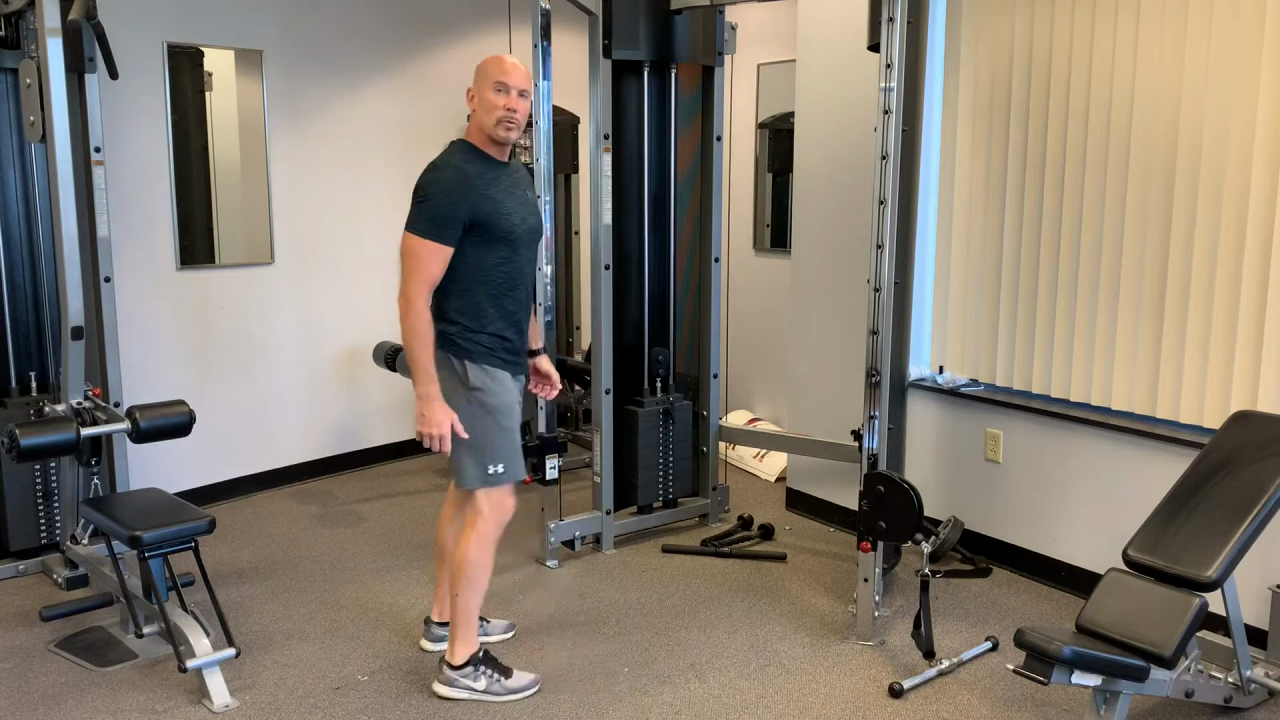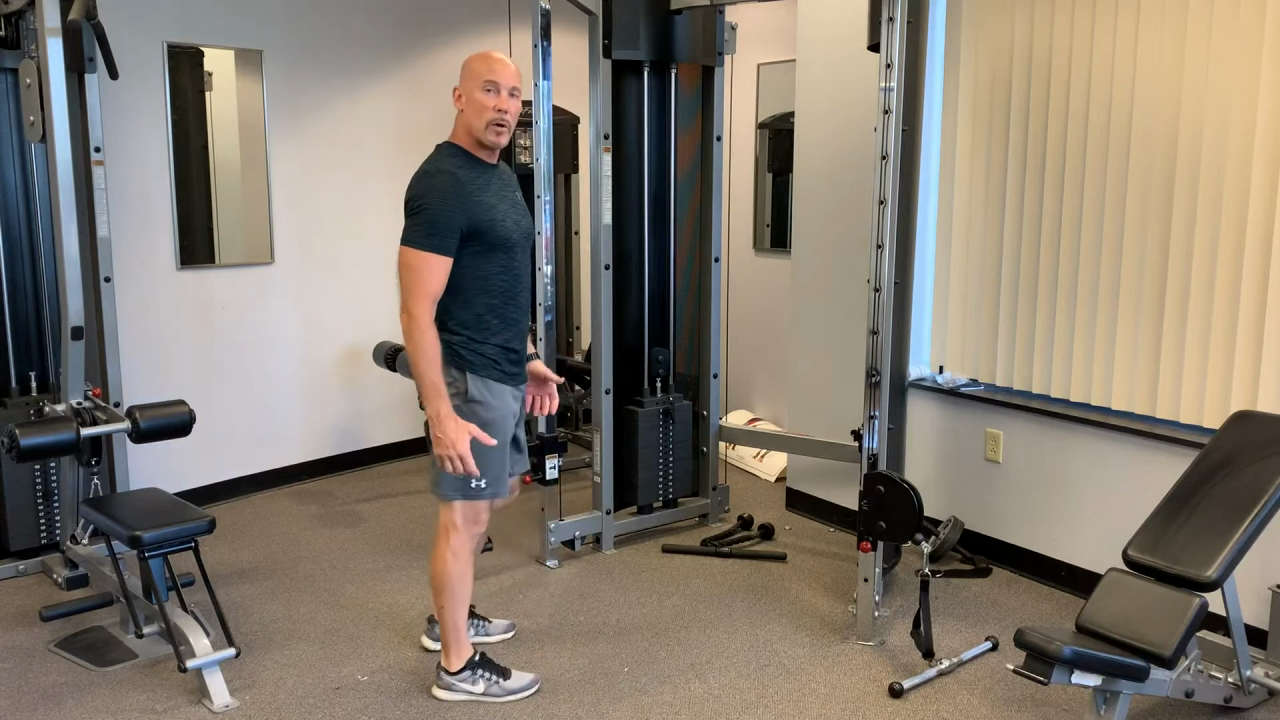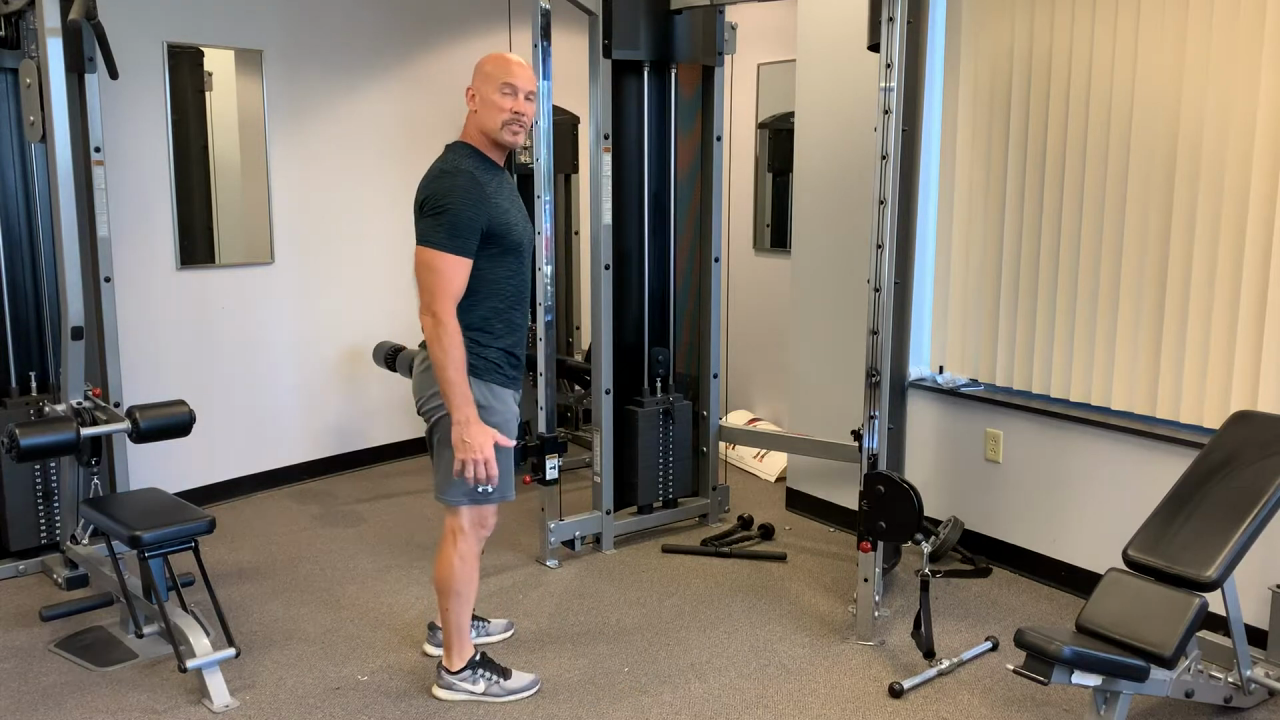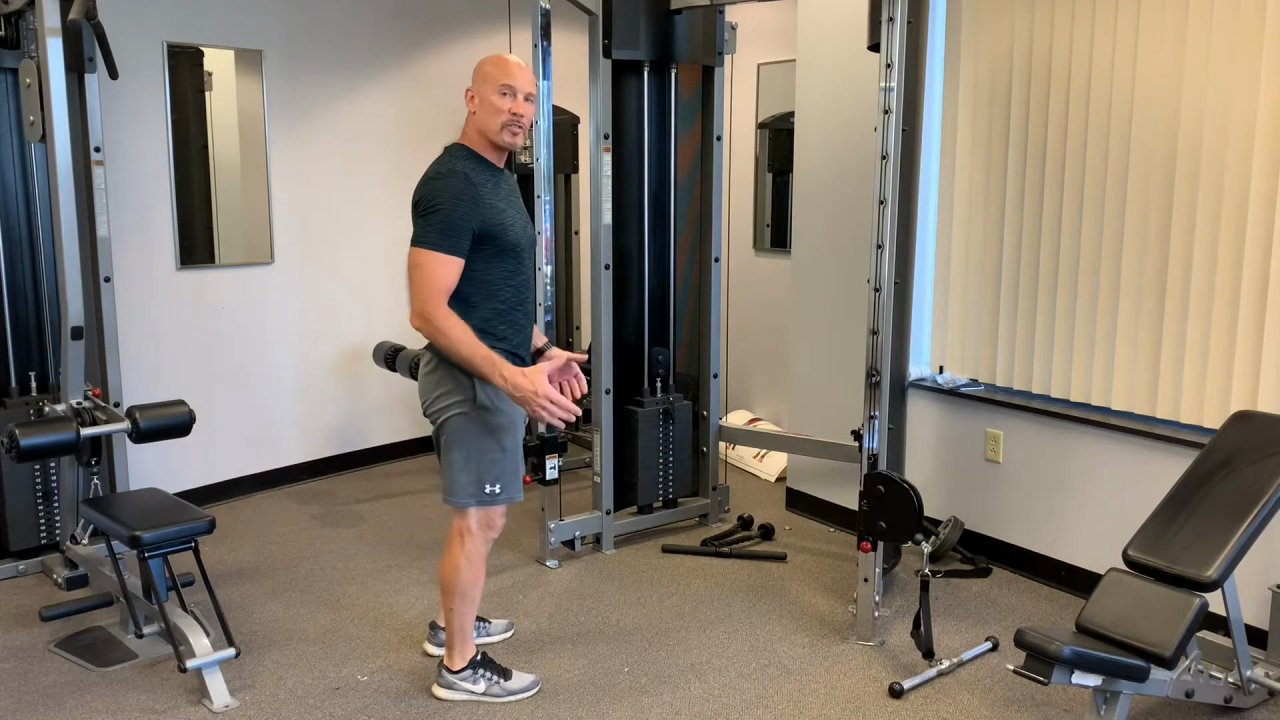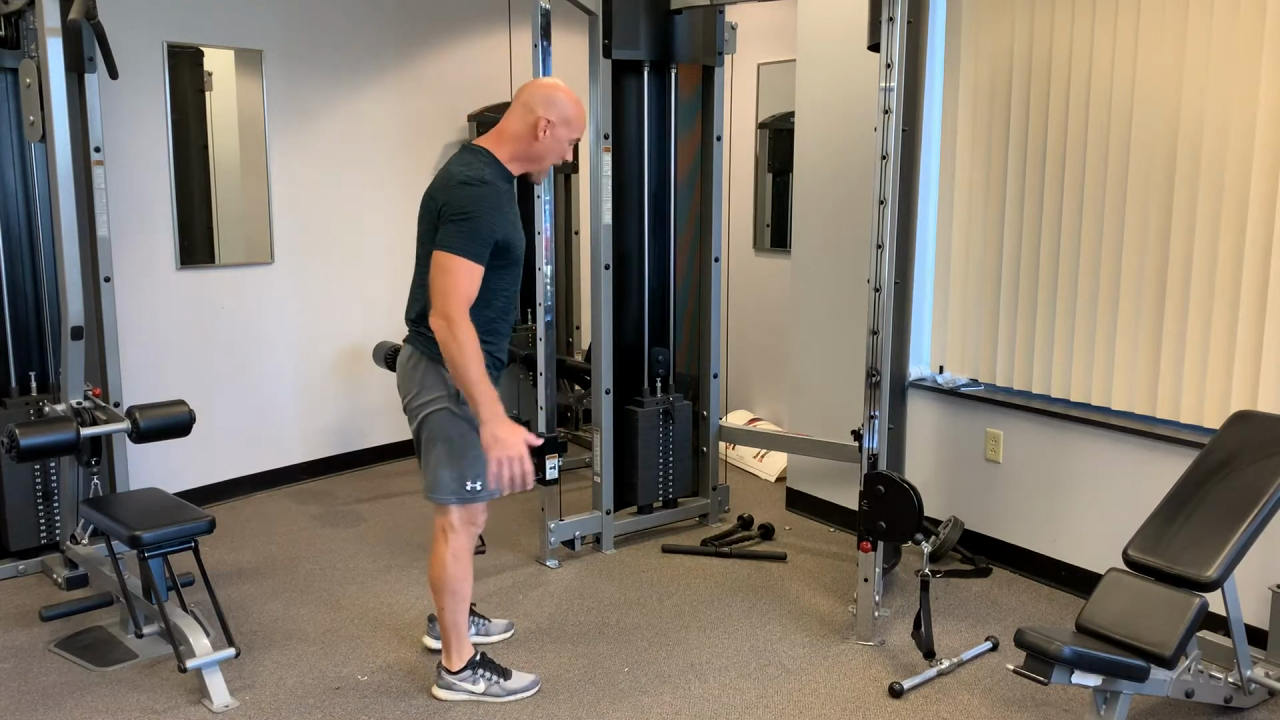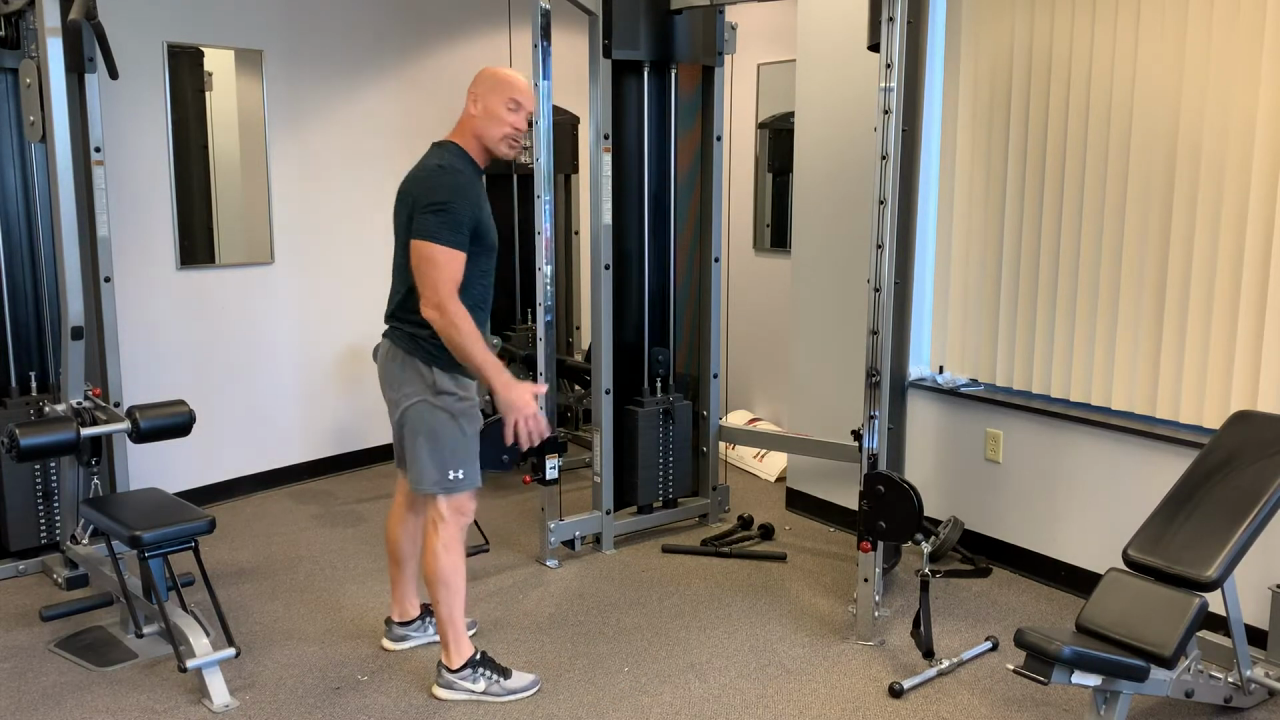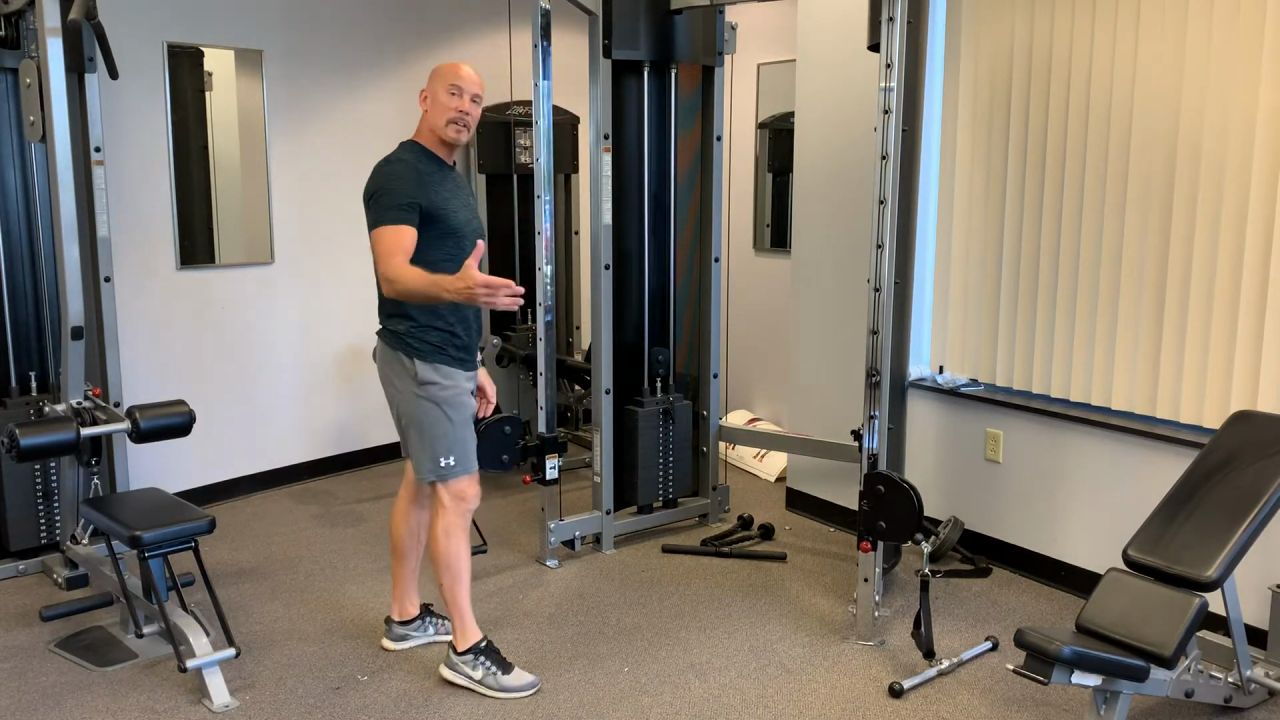
dt=0.5s
person 1, frame 1
left shoulder: (516, 177)
right shoulder: (450, 178)
right elbow: (415, 297)
left wrist: (534, 350)
right wrist: (427, 396)
left hip: (502, 363)
right hip: (471, 366)
left knee: (468, 492)
right knee: (493, 503)
left ankle: (443, 618)
right ankle: (462, 662)
person 1, frame 2
left shoulder: (502, 177)
right shoulder: (441, 185)
right elbow: (418, 312)
left wrist: (529, 360)
right wrist: (442, 414)
left hip: (500, 373)
right hip: (469, 378)
left knee: (498, 494)
right knee: (465, 516)
left ankle: (449, 617)
right ankle: (458, 665)
person 1, frame 3
left shoulder: (493, 176)
right shoulder: (457, 184)
right elbow: (438, 314)
right wrist: (467, 418)
left hip: (491, 376)
right hip: (470, 380)
left knee: (477, 509)
right knee: (471, 518)
left ankle: (450, 622)
right ankle: (459, 667)
person 1, frame 4
left shoulder: (498, 178)
right shoulder: (452, 185)
right elbow: (428, 310)
left wrist: (542, 349)
right wrist: (512, 378)
left hip: (496, 373)
right hip: (474, 380)
left knee: (476, 512)
right knee: (480, 520)
left ankle: (450, 623)
right ankle: (460, 666)
person 1, frame 5
left shoulder: (474, 171)
right shoulder: (478, 194)
right elbow: (449, 317)
right wrist: (494, 422)
left hip: (447, 366)
right hip: (448, 374)
left knee: (458, 504)
right knee: (463, 515)
left ankle: (451, 617)
right ankle: (460, 666)
person 1, frame 6
left shoulder: (446, 171)
right shoulder: (449, 182)
right elbow: (439, 304)
left wrist: (490, 379)
right wrist: (505, 387)
left hip: (412, 358)
right hip: (429, 367)
left knee: (414, 491)
right knee: (451, 509)
left ankle: (406, 616)
right ankle: (458, 665)
person 1, frame 7
left shoulder: (454, 181)
right shoulder: (398, 174)
right elbow: (393, 276)
left wrist: (476, 364)
right wrist: (457, 287)
left hip: (448, 360)
right hip: (421, 361)
left knee: (422, 484)
right knee: (459, 494)
left ankle: (406, 616)
right ankle: (467, 648)
